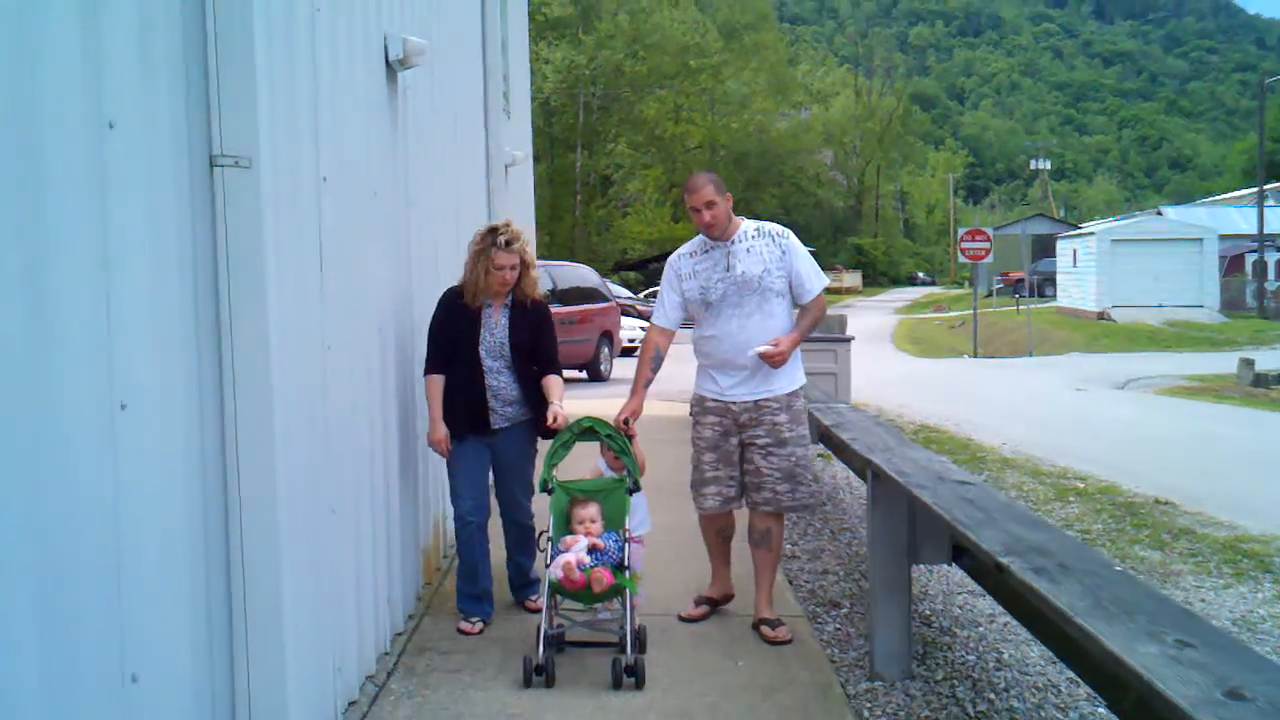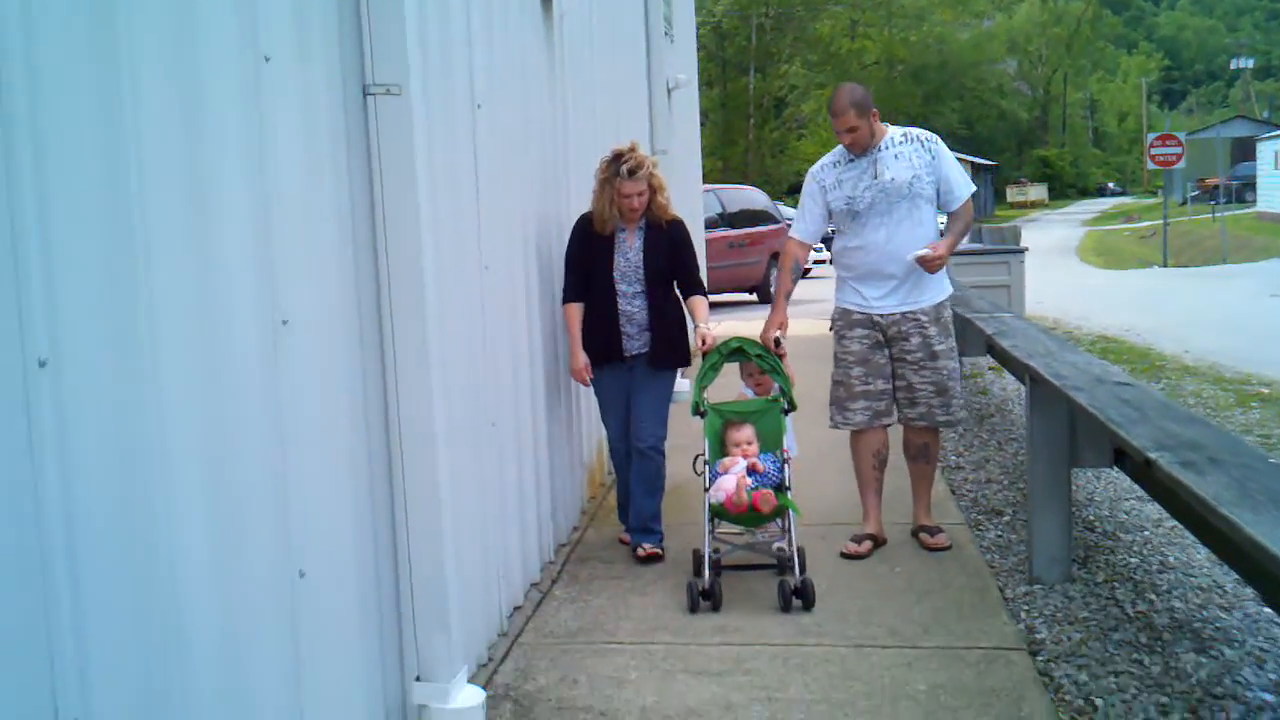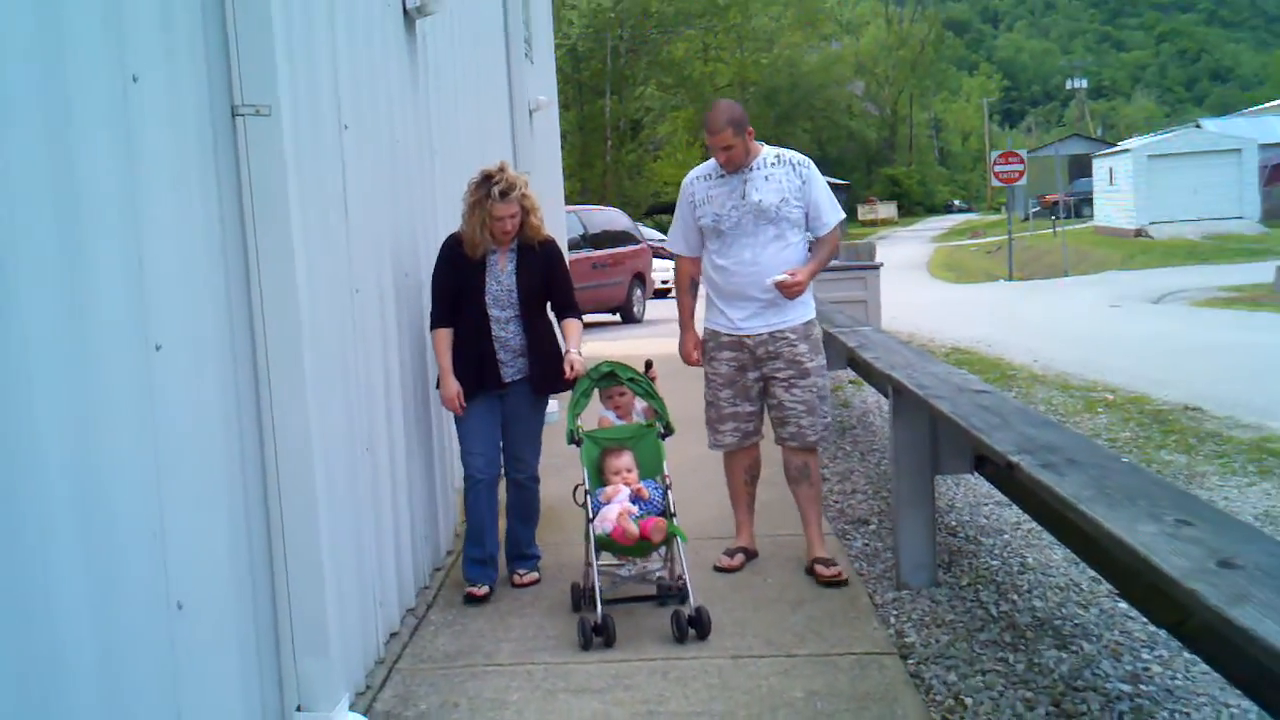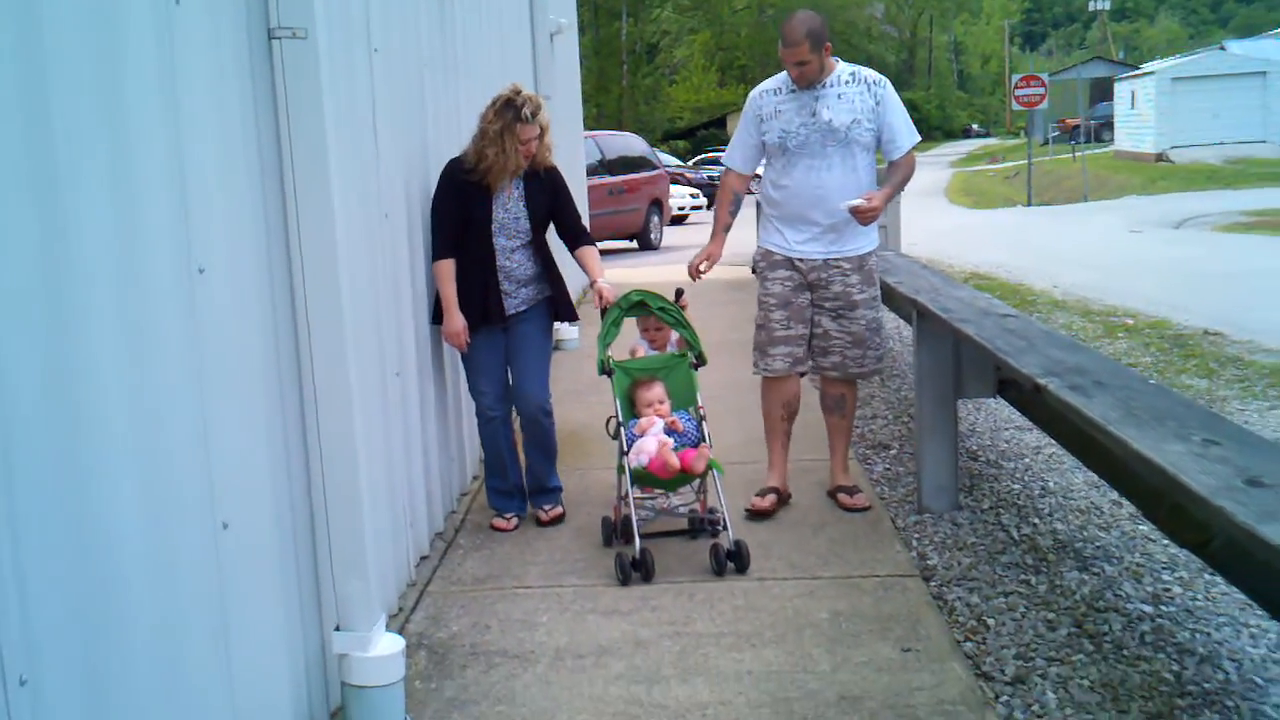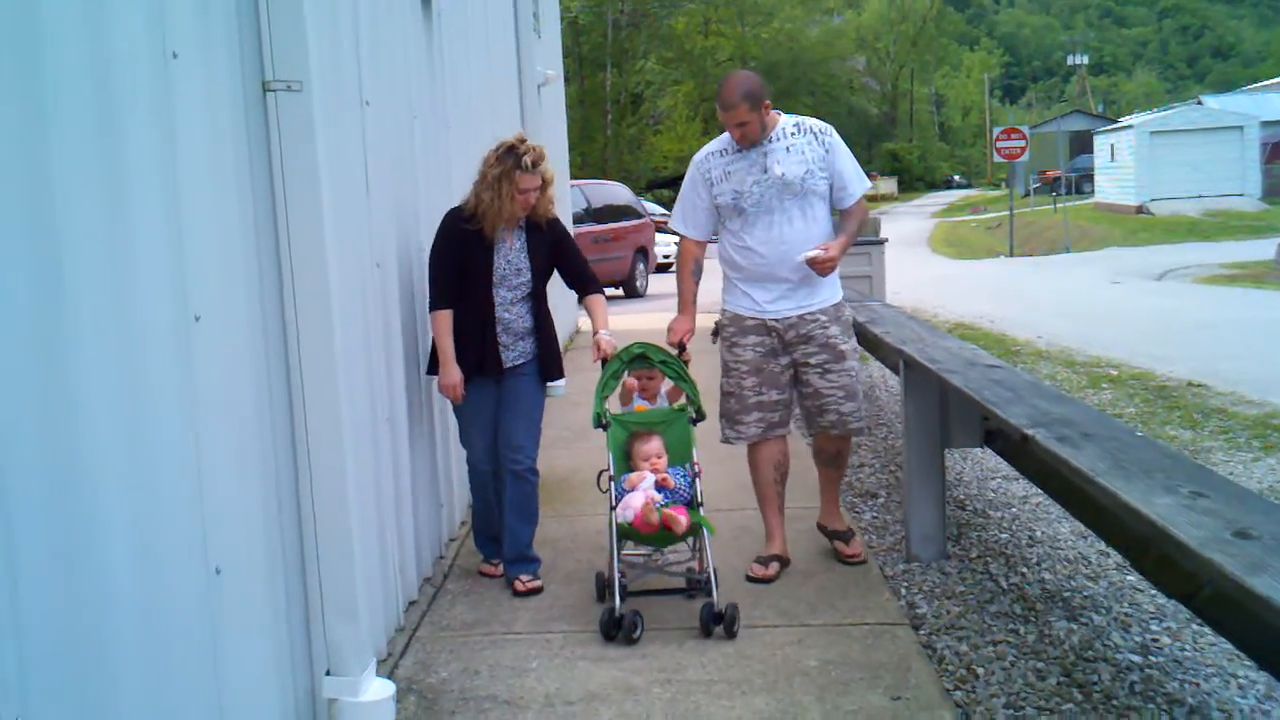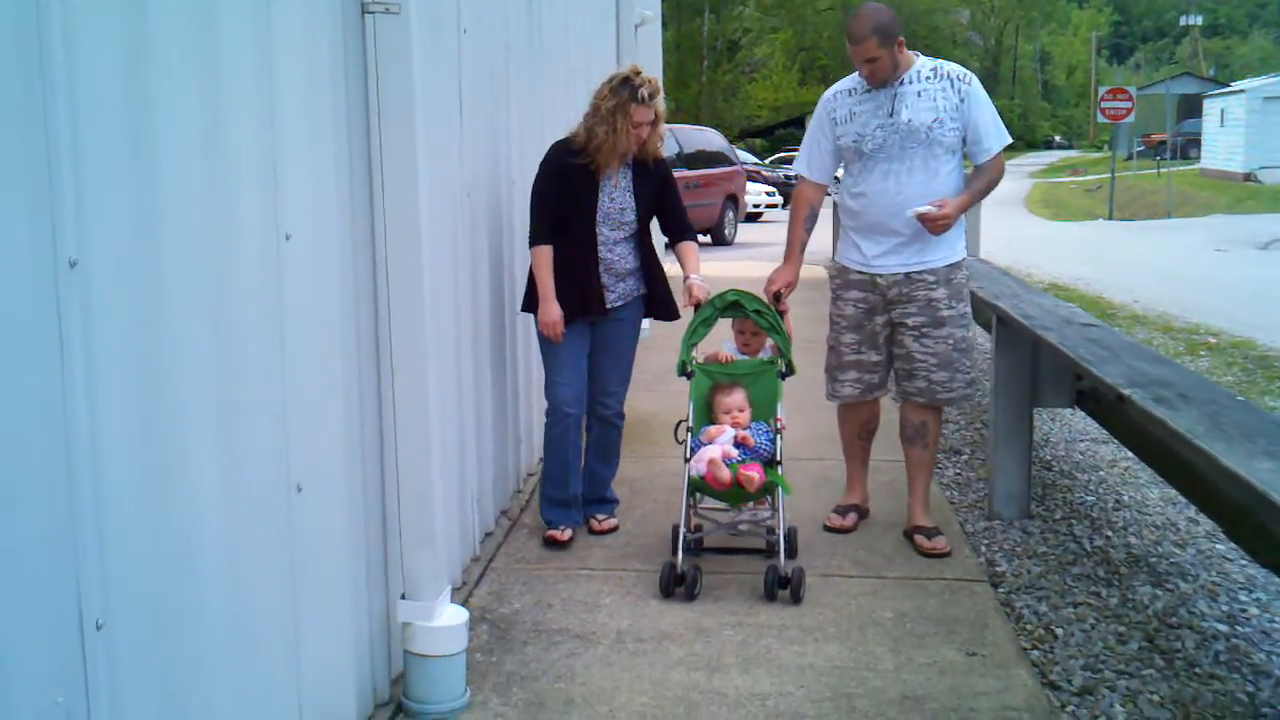
dt=0.7s
person 1, frame 1
left shoulder: (778, 240)
right shoulder: (680, 262)
left elbow: (815, 301)
right elbow: (660, 331)
left wrist: (792, 340)
right wrist: (637, 396)
left hip: (775, 396)
right hip: (714, 398)
left knee: (769, 502)
right knee: (712, 500)
left ankle: (764, 608)
right ankle: (720, 584)
person 1, frame 2
left shoulder: (925, 146)
right shoulder: (824, 173)
left elbow: (962, 207)
right elbow: (799, 241)
left wrist: (947, 244)
right wrist: (779, 306)
left hip: (923, 307)
right hip: (857, 312)
left knee: (925, 415)
right knee: (865, 416)
left ankle: (922, 515)
right ankle: (872, 522)
person 1, frame 3
left shoulder: (797, 169)
right shoulder: (695, 184)
left elbow: (830, 233)
right elbow: (688, 262)
left wrist: (809, 270)
right wrist: (686, 329)
left hip: (792, 327)
right hip: (726, 333)
left knee: (801, 437)
right knee: (737, 438)
left ankle: (816, 548)
right ankle: (744, 536)
person 1, frame 4
left shoulder: (872, 88)
right shoulder: (763, 98)
left elbow: (904, 156)
right elbow: (738, 173)
left wrist: (884, 194)
right wrist: (717, 239)
left hip: (850, 254)
right hip: (782, 254)
left knee: (841, 368)
right knee: (779, 366)
left ankle: (840, 474)
right ankle: (776, 478)
person 1, frame 5
left shoulder: (819, 138)
right shoulder: (708, 162)
left elbow: (855, 205)
right elbow: (693, 241)
left wrist: (839, 244)
right wrist: (686, 313)
left hip: (820, 308)
right hip: (748, 317)
left knee: (836, 421)
right knee: (762, 429)
left ankle: (831, 515)
right ankle: (775, 542)
person 1, frame 6
left shoulder: (957, 84)
right shoulder: (837, 101)
left elbow: (992, 162)
right elbow: (811, 185)
left wrist: (960, 202)
right wrist: (792, 262)
left hip: (934, 269)
right hip: (858, 269)
left knee: (925, 391)
right knee: (853, 386)
left ankle: (919, 512)
right ankle: (856, 492)
person 2, frame 1
left shoulder: (533, 308)
right shoulder: (455, 303)
left elbow: (549, 365)
right elbow: (436, 364)
left wrist: (554, 402)
right wrist: (436, 419)
left hip: (516, 424)
right hip: (466, 425)
left knee: (518, 509)
right knee: (469, 514)
left ankle: (525, 585)
right ankle: (474, 606)
person 2, frame 2
left shoulder: (670, 229)
right shoulder: (588, 229)
left elbow: (691, 285)
right elbow: (574, 292)
left wrist: (701, 324)
right wrist: (577, 348)
left hip: (656, 351)
right hip: (607, 352)
left knee: (647, 442)
right knee: (620, 442)
left ankle: (646, 533)
right ankle: (631, 520)
person 2, frame 3
left shoulder: (543, 248)
right shoulder: (457, 250)
left elbow: (566, 307)
right elbow: (442, 317)
left wrist: (572, 349)
right wrist: (447, 375)
left hip: (528, 376)
right hip: (475, 379)
left knee: (523, 471)
right knee: (480, 472)
left ankle: (523, 558)
right ankle: (479, 572)
person 2, frame 4
left shoulder: (545, 176)
right shoulder: (459, 176)
left elbow: (575, 233)
right elbow: (443, 249)
left wrist: (597, 279)
right wrist: (451, 311)
left hip: (531, 306)
right hip: (477, 310)
left knee: (534, 403)
right knee: (491, 409)
left ankle: (546, 494)
right ankle: (506, 501)
person 2, frame 5
left shoulder: (546, 228)
right shoulder: (460, 226)
left elbow: (585, 282)
right elbow: (441, 298)
left wrist: (601, 330)
right wrist: (447, 362)
left hip: (526, 360)
right hip: (473, 361)
left knee: (519, 461)
right knee: (482, 460)
left ankle: (521, 562)
right ankle: (492, 548)
person 2, frame 6
left shoulder: (653, 168)
right shoulder: (565, 159)
left elbow: (679, 228)
right elbow: (541, 234)
left wrist: (692, 275)
right wrist: (546, 299)
left hip: (624, 302)
right hip: (567, 301)
left knee: (608, 407)
right knee: (566, 404)
left ankle: (598, 501)
right ankle: (560, 513)
